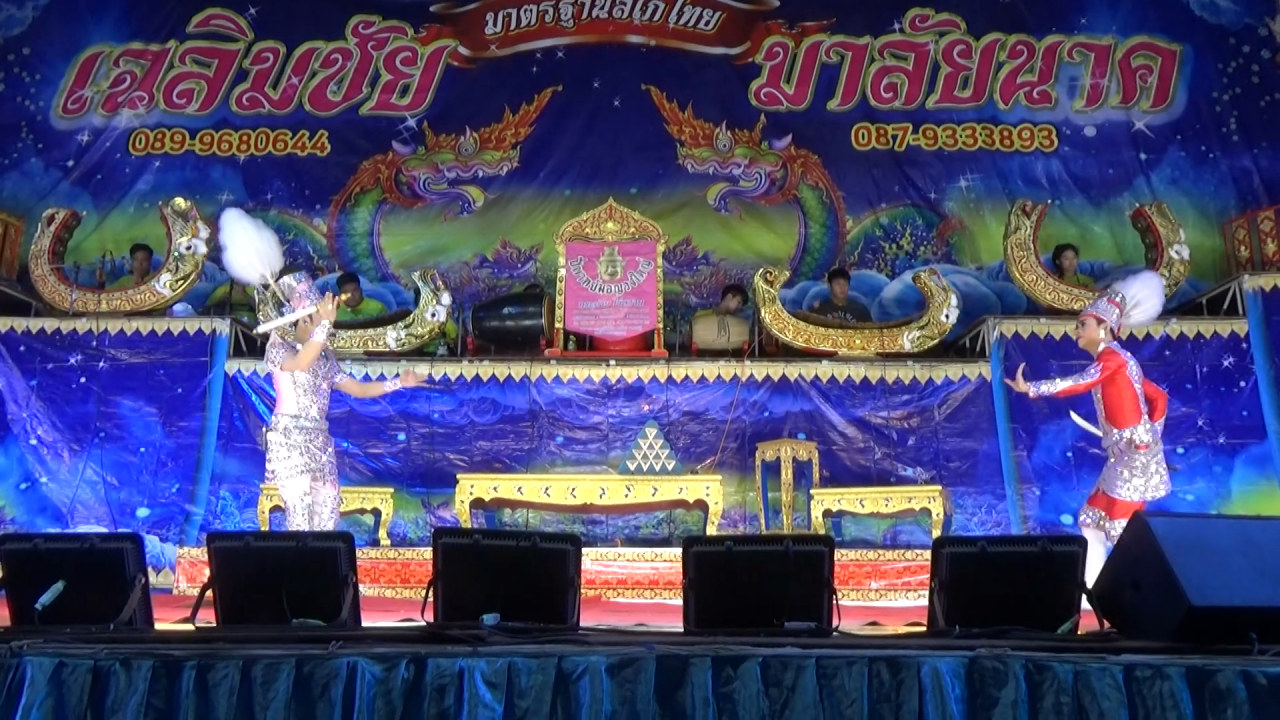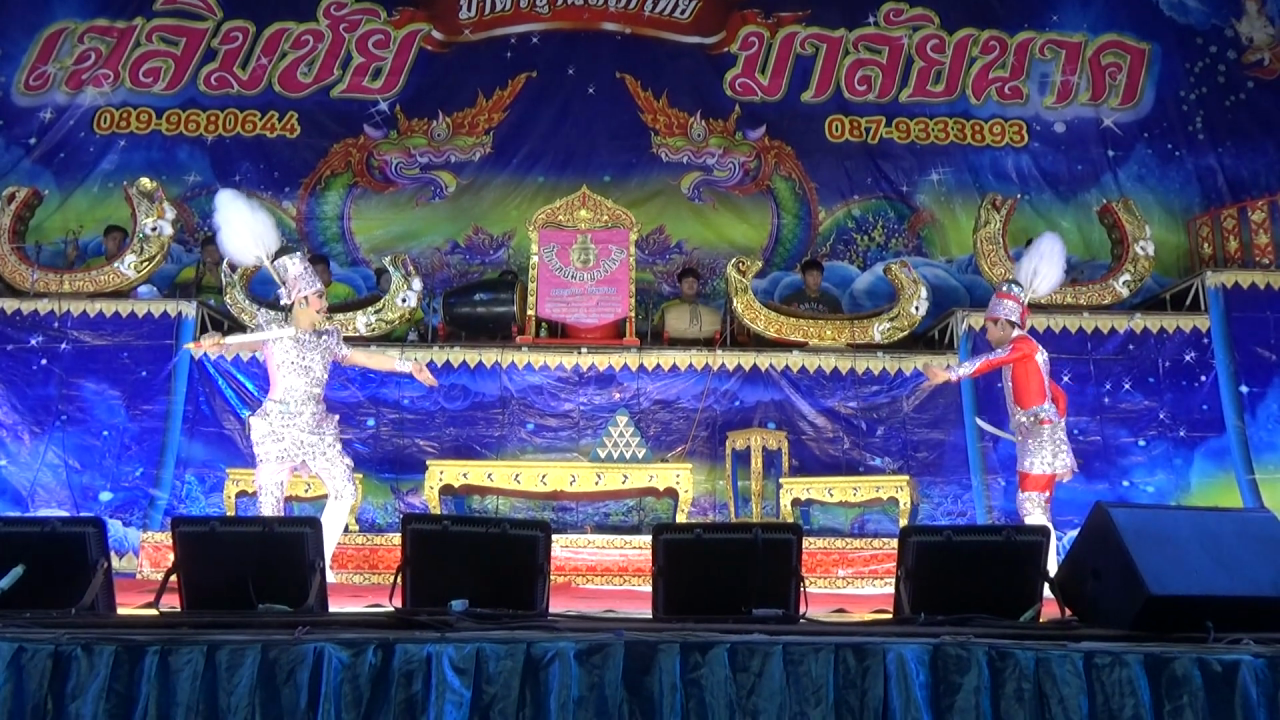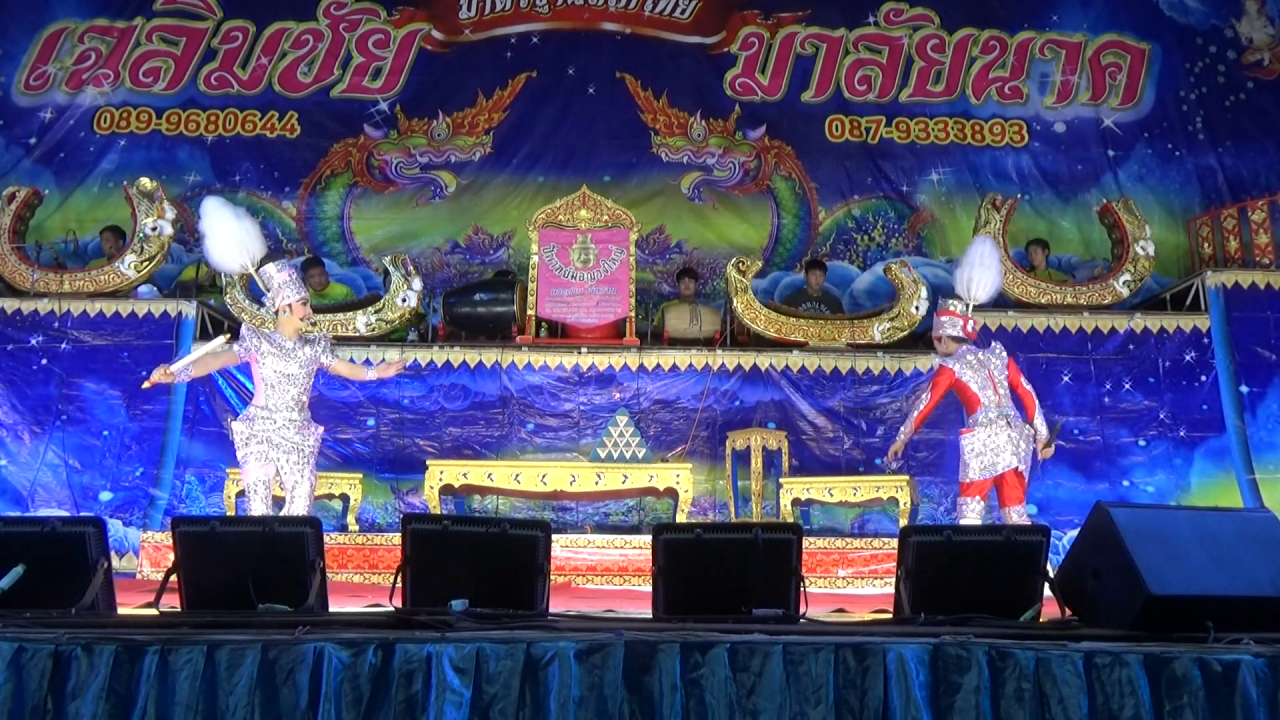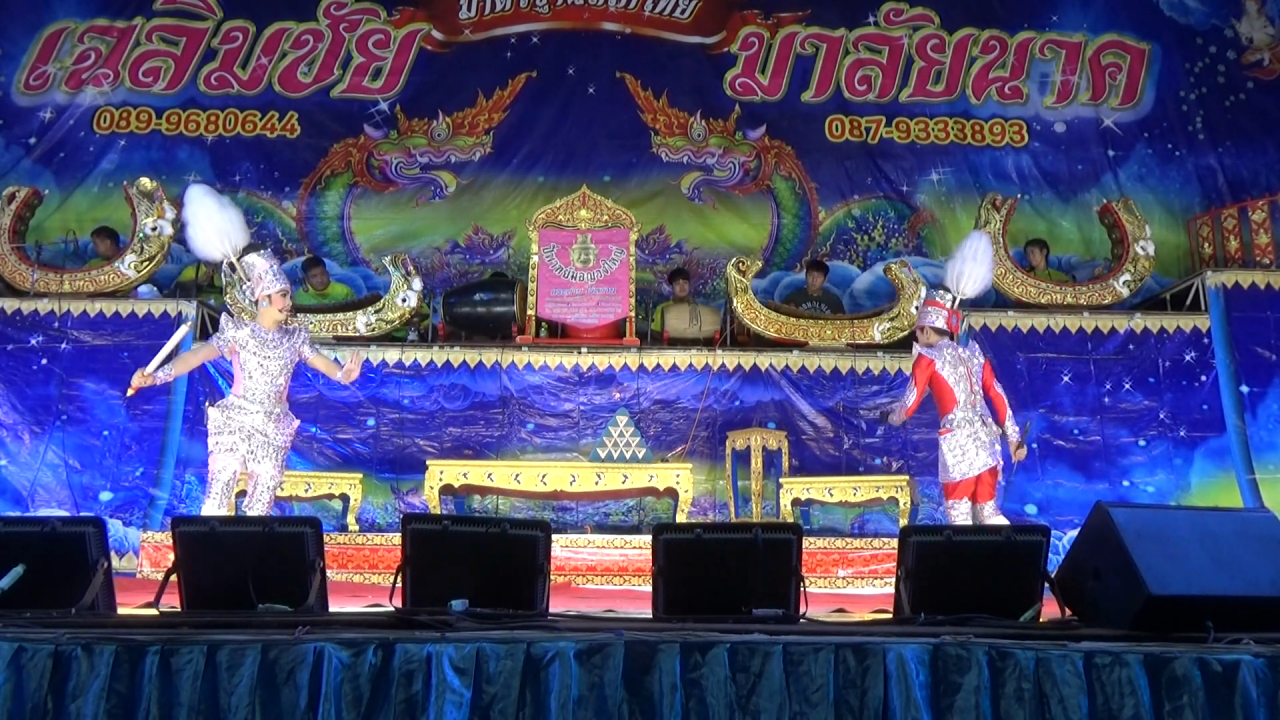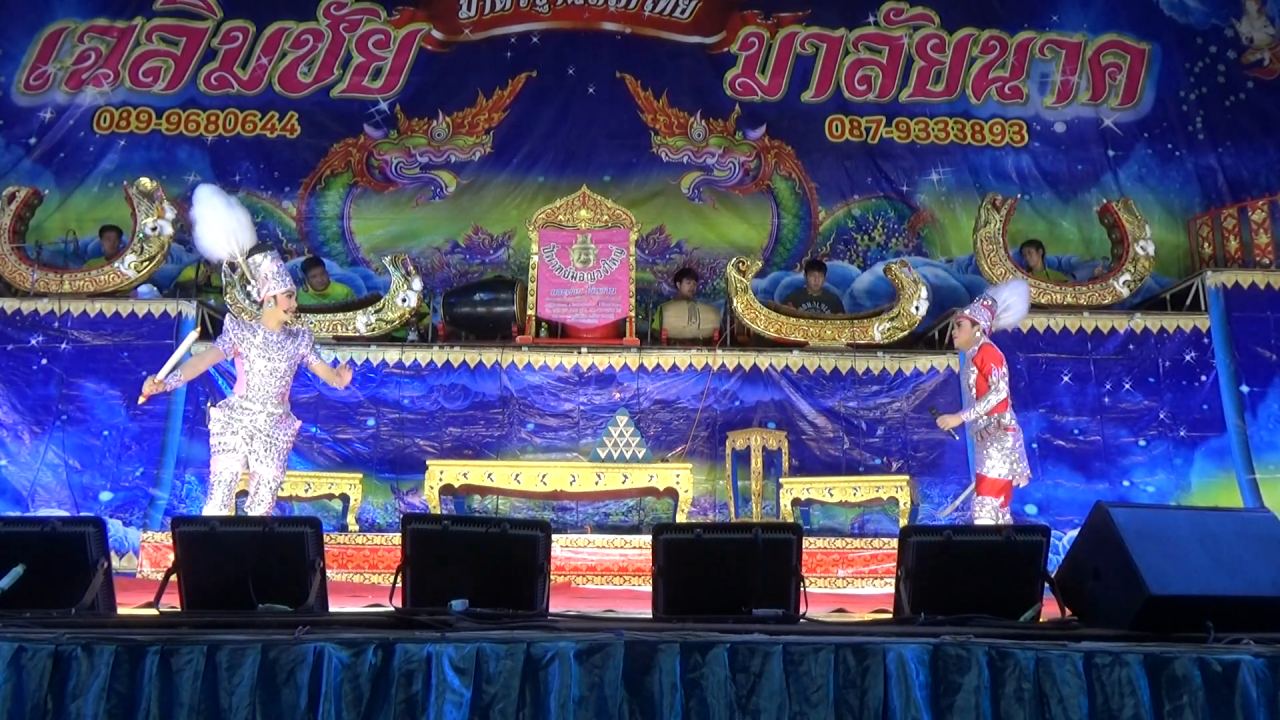
dt=1s
person 1, frame 1
left shoulder: (1113, 356)
right shoulder: (1114, 363)
left elbow: (1080, 383)
right elbow: (1159, 397)
left wrist: (1030, 388)
right wrist: (1152, 435)
left hip: (1135, 456)
right hip: (1122, 457)
left knee: (1120, 528)
right knee: (1090, 519)
right ankle: (1091, 588)
person 1, frame 2
left shoulder: (1024, 344)
right shoulder: (1022, 355)
left elbow: (989, 360)
right elbow: (1059, 397)
left wrist: (950, 375)
right wrist: (1056, 433)
left hip: (1041, 437)
right hip: (1035, 439)
left knee: (1030, 505)
right knee: (1036, 509)
left ankle: (1047, 568)
right ankle: (1050, 573)
person 1, frame 3
left shoulder: (950, 367)
right shoulder: (999, 355)
left elbow: (924, 407)
right elbow: (1028, 394)
left wrist: (900, 440)
right wrist: (1042, 435)
left hip: (984, 440)
right hip: (1015, 439)
left knee: (969, 511)
right knee: (1016, 511)
person 1, frame 4
left shoulder: (927, 356)
right shoulder: (975, 353)
left elbow: (910, 404)
right elbow: (998, 394)
left wrist: (893, 416)
right wrist: (1013, 436)
left hip: (959, 440)
right hip: (987, 438)
left knee: (959, 515)
right knee: (987, 510)
person 1, frame 5
left shoulder: (986, 351)
right shoulder: (972, 360)
left elbow: (1000, 392)
left wrist: (961, 417)
left hip: (1000, 440)
right hip: (988, 444)
left knee: (984, 510)
right knee: (998, 515)
person 2, frame 1
left shoulder: (326, 358)
right shoulder: (279, 346)
left elbow: (357, 388)
right elbow: (300, 364)
left wrist: (398, 382)
right wrist: (324, 324)
left hip: (319, 440)
right hip: (289, 440)
left knee: (328, 513)
right knee: (301, 515)
person 2, frame 2
left shoulder: (328, 339)
right shoulder: (274, 332)
left elbow: (366, 358)
right elbow: (247, 342)
left wrist: (410, 366)
right wrist: (220, 344)
left hip: (317, 428)
right hip: (279, 427)
left knee: (345, 489)
right knee: (271, 499)
left ankle: (321, 561)
person 2, frame 3
left shoulder: (314, 347)
right shoulder: (257, 342)
left elbow: (345, 368)
right elbow: (217, 360)
left wrist: (375, 372)
right wrist: (176, 374)
left hip: (298, 437)
right hip: (259, 432)
left knee: (299, 507)
right knee: (259, 509)
person 2, frame 4
left shoulder: (295, 337)
right shoulder: (238, 331)
left elbow: (321, 362)
right elbow: (198, 354)
left wrist: (343, 375)
right wrist: (156, 376)
left hip: (273, 432)
right hip: (234, 425)
left knee: (261, 503)
right knee: (218, 497)
person 2, frame 5
left shoulder: (299, 339)
right shoulder: (241, 331)
left elbow: (325, 370)
right elbow: (205, 357)
left wrist: (339, 378)
right wrist: (166, 381)
left hip: (275, 429)
right hip: (236, 422)
left knee: (263, 501)
right knee: (220, 495)
